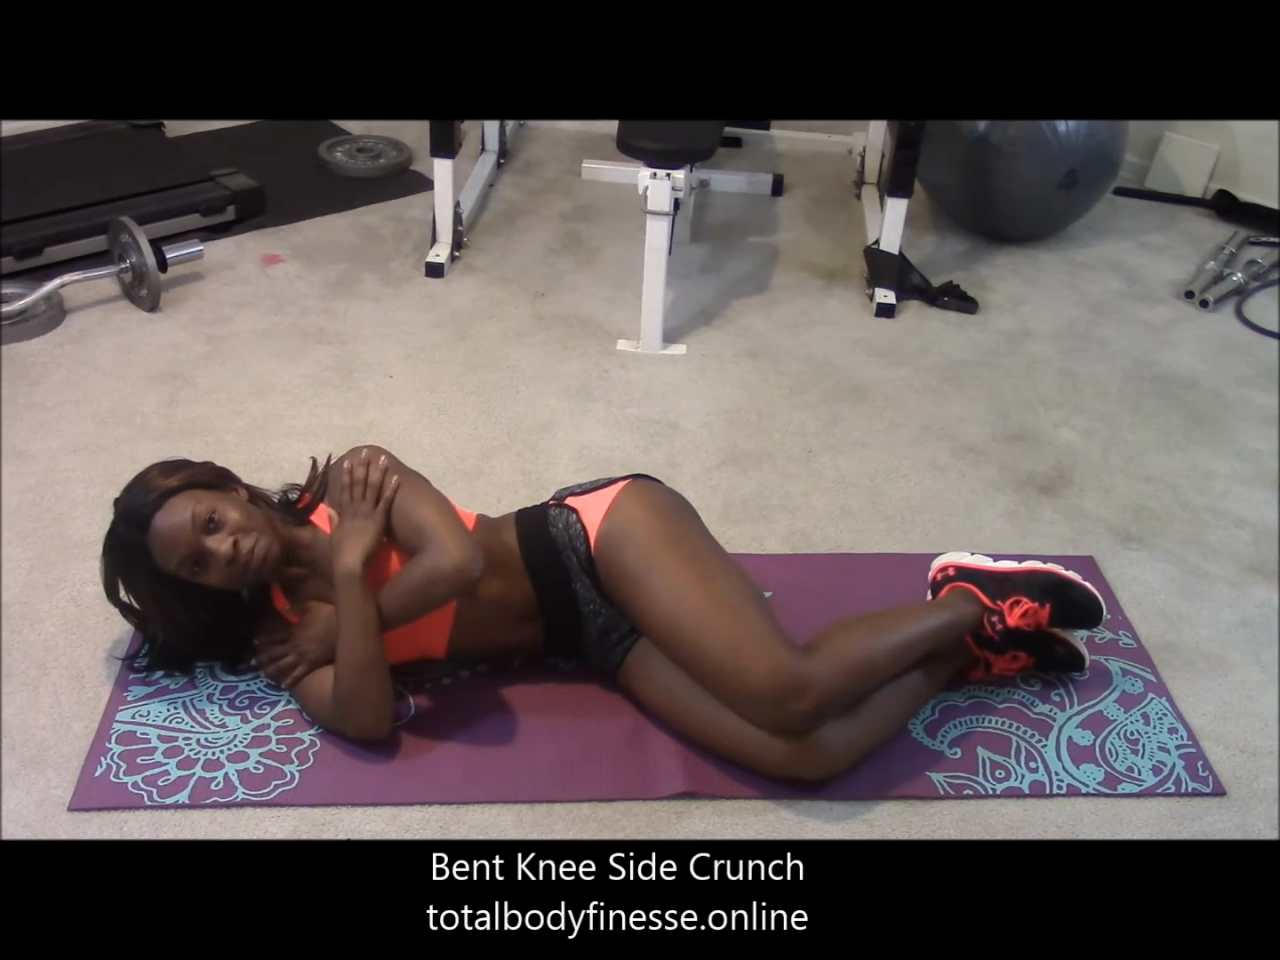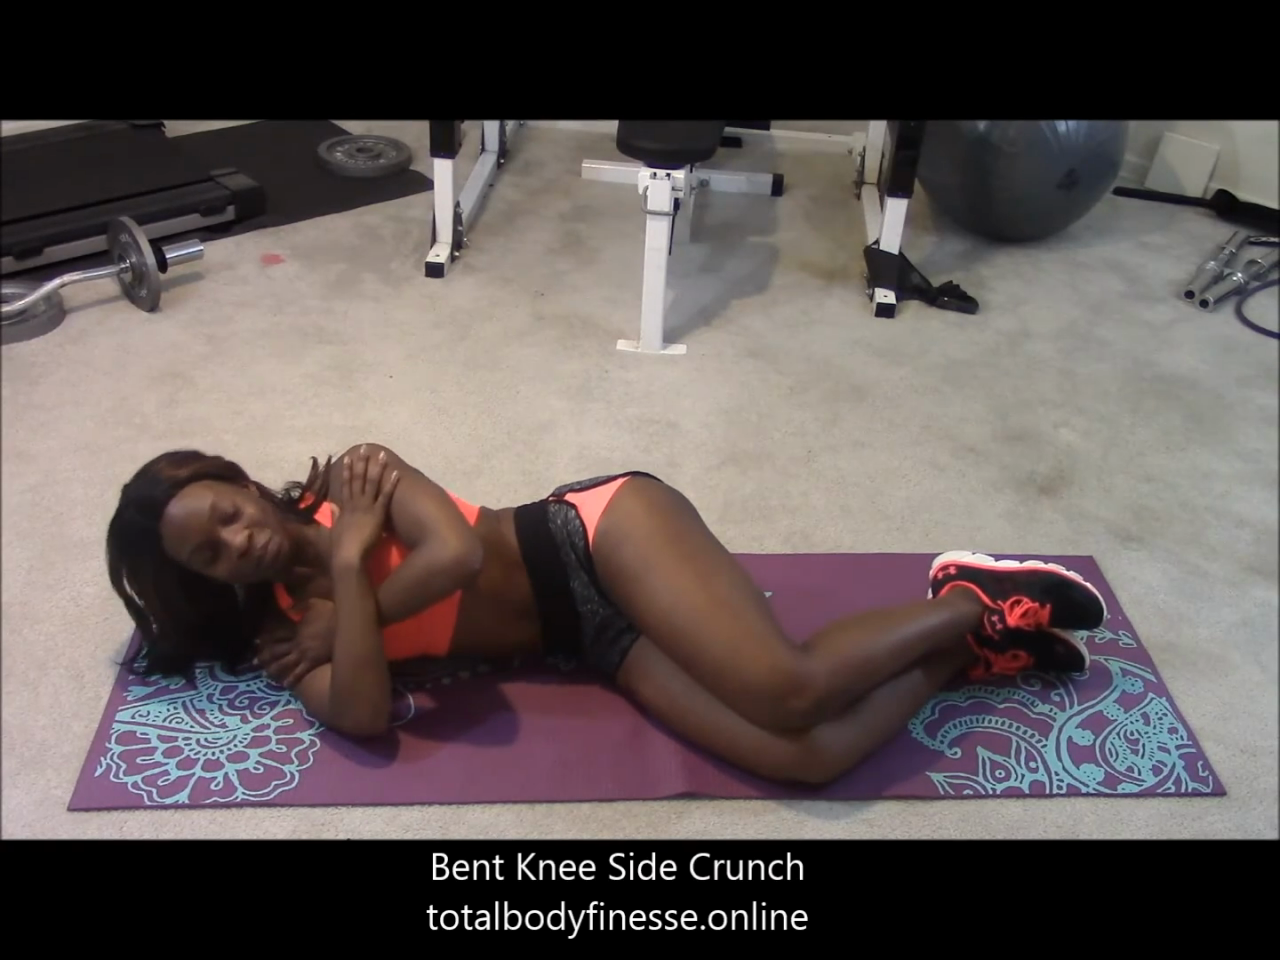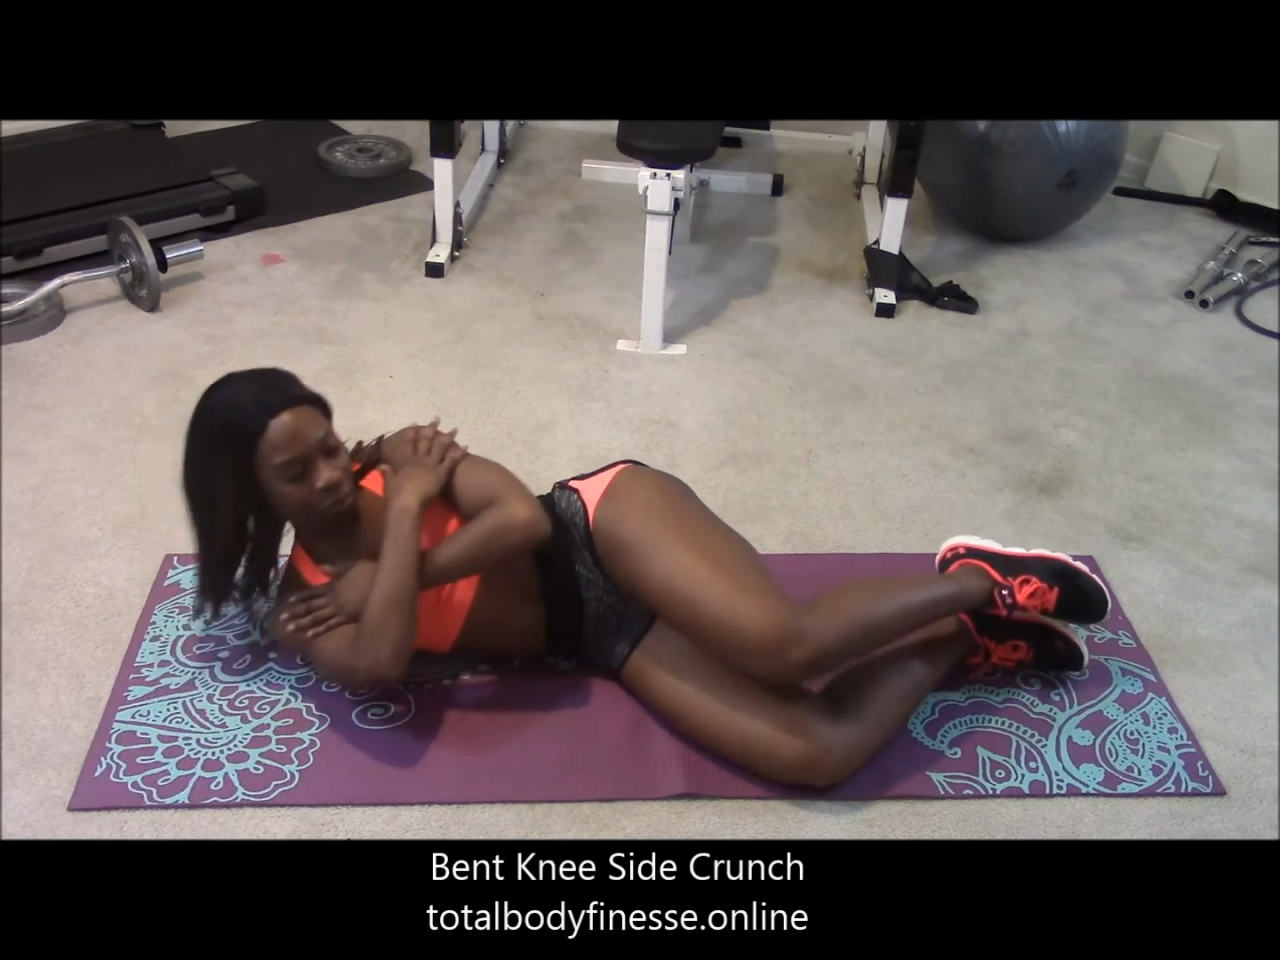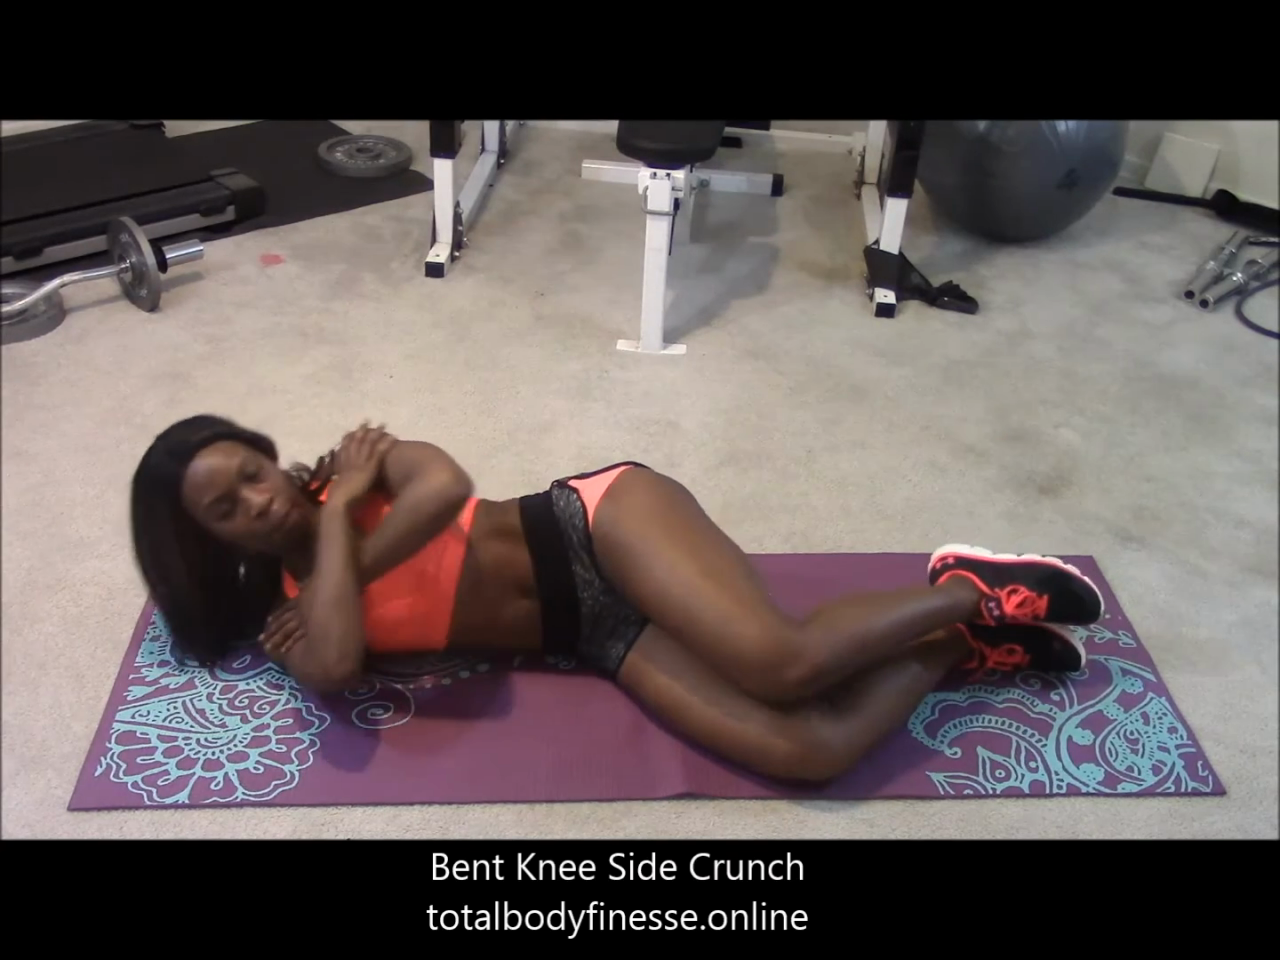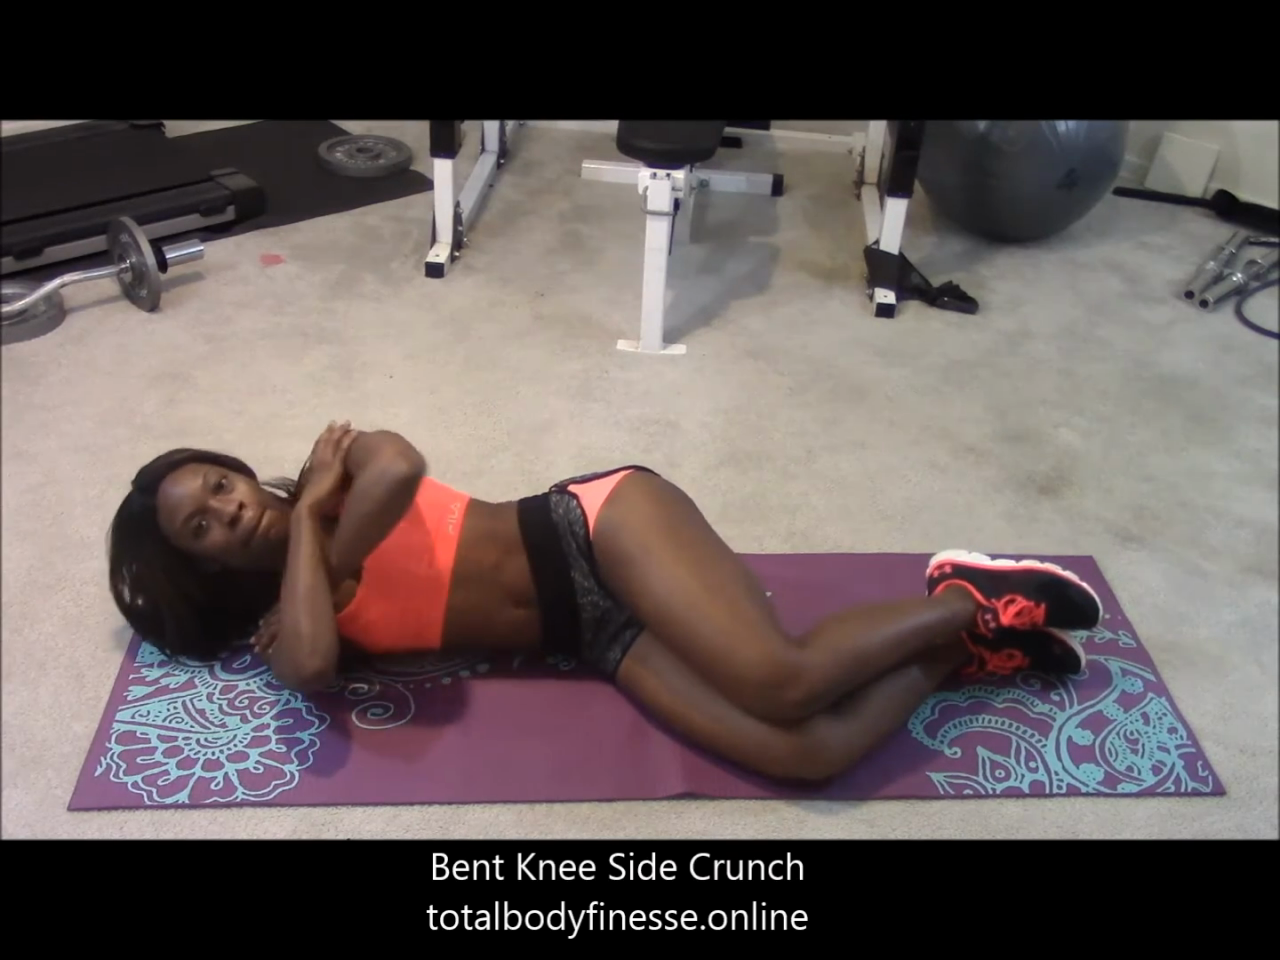
dt=0.5s
person 1, frame 1
left shoulder: (351, 479)
right shoulder: (282, 629)
left elbow: (458, 560)
right elbow: (366, 721)
left wrist: (350, 612)
right wrist: (350, 569)
left hip: (602, 533)
right hip: (596, 639)
left knee: (791, 693)
right knee: (807, 752)
left ankle: (976, 601)
right ankle: (966, 641)
person 1, frame 2
left shoulder: (350, 477)
right shoulder: (285, 625)
left elbow: (457, 552)
right elbow: (363, 716)
left wrist: (353, 602)
right wrist: (344, 562)
left hip: (603, 530)
right hip: (597, 635)
left knee: (789, 690)
right knee: (810, 752)
left ankle: (976, 599)
right ankle: (972, 639)
person 1, frame 3
left shoulder: (394, 460)
right shoulder: (304, 603)
left elbow: (526, 518)
right elbow: (377, 663)
left wrist: (402, 566)
right wrist: (407, 510)
left hip: (609, 524)
right hip: (600, 638)
left knee: (787, 645)
right knee: (821, 752)
left ankle: (977, 583)
right ankle: (966, 637)
person 1, frame 4
left shoulder: (363, 460)
right shoulder: (286, 613)
left elbow: (449, 485)
right elbow: (334, 668)
left wrist: (347, 520)
right wrist: (333, 516)
left hip: (602, 520)
right hip: (598, 632)
left knee: (782, 660)
right knee: (809, 748)
left ankle: (969, 588)
right ankle: (967, 641)
person 1, frame 5
left shoulder: (347, 461)
right shoulder: (281, 612)
left elbow: (403, 466)
right elbow: (313, 664)
left wrist: (318, 523)
right wrist: (306, 528)
left hip: (600, 525)
right hip: (594, 634)
left knee: (785, 683)
right knee: (809, 749)
left ankle: (968, 598)
right ankle: (964, 639)
